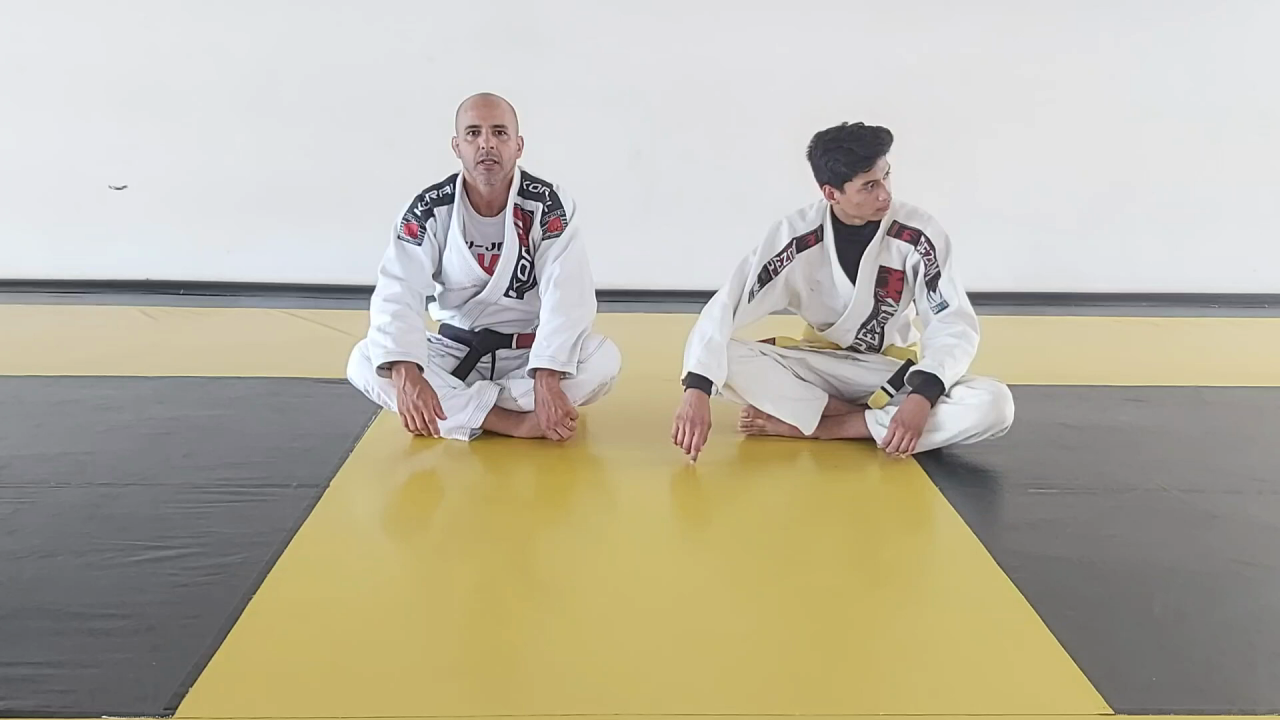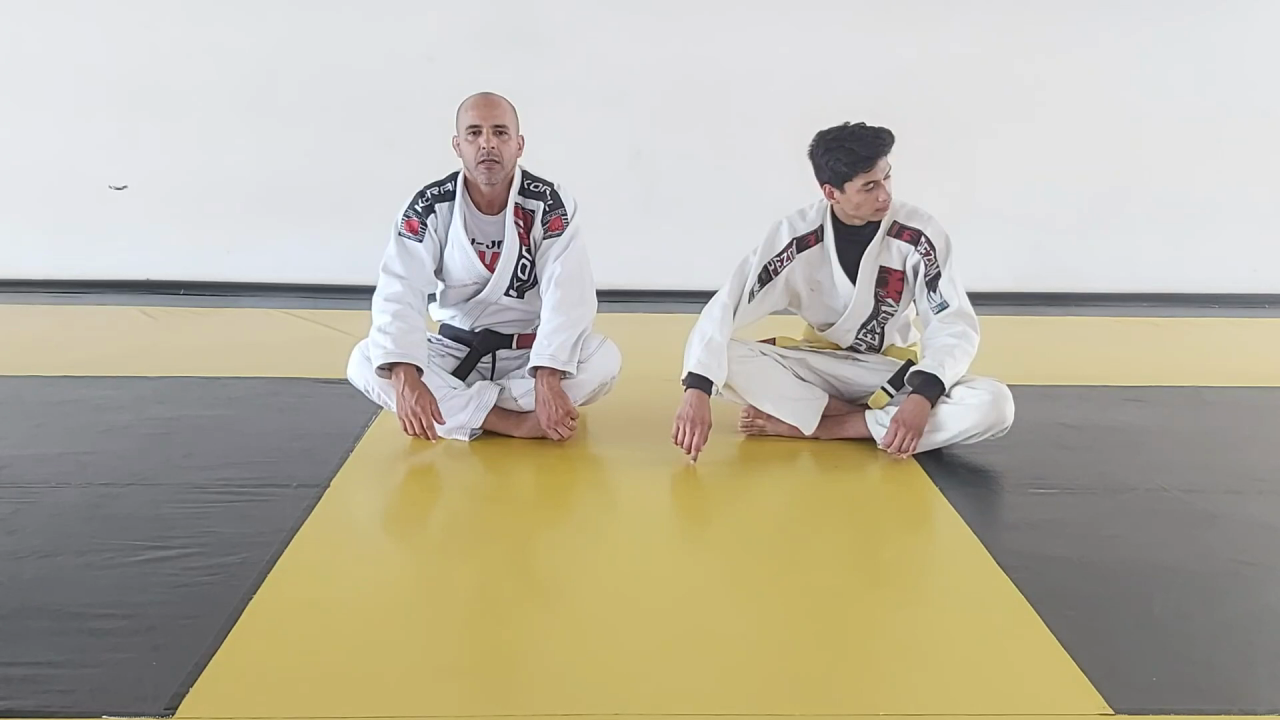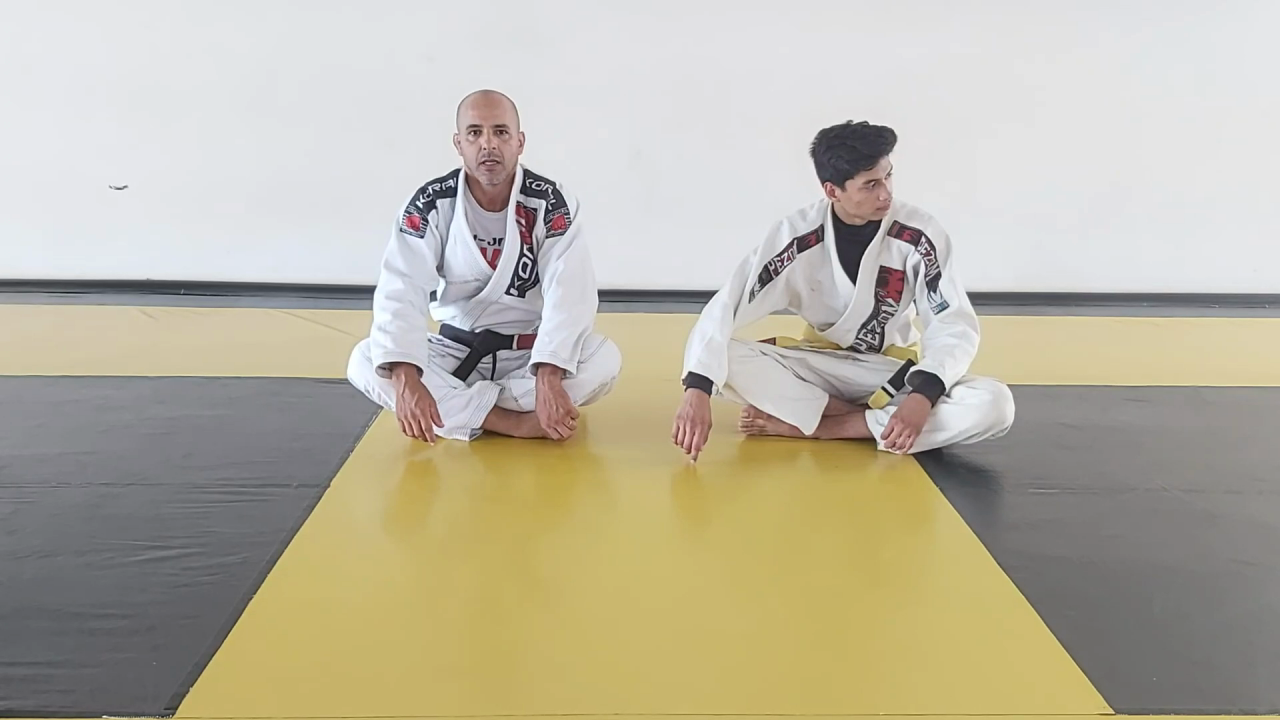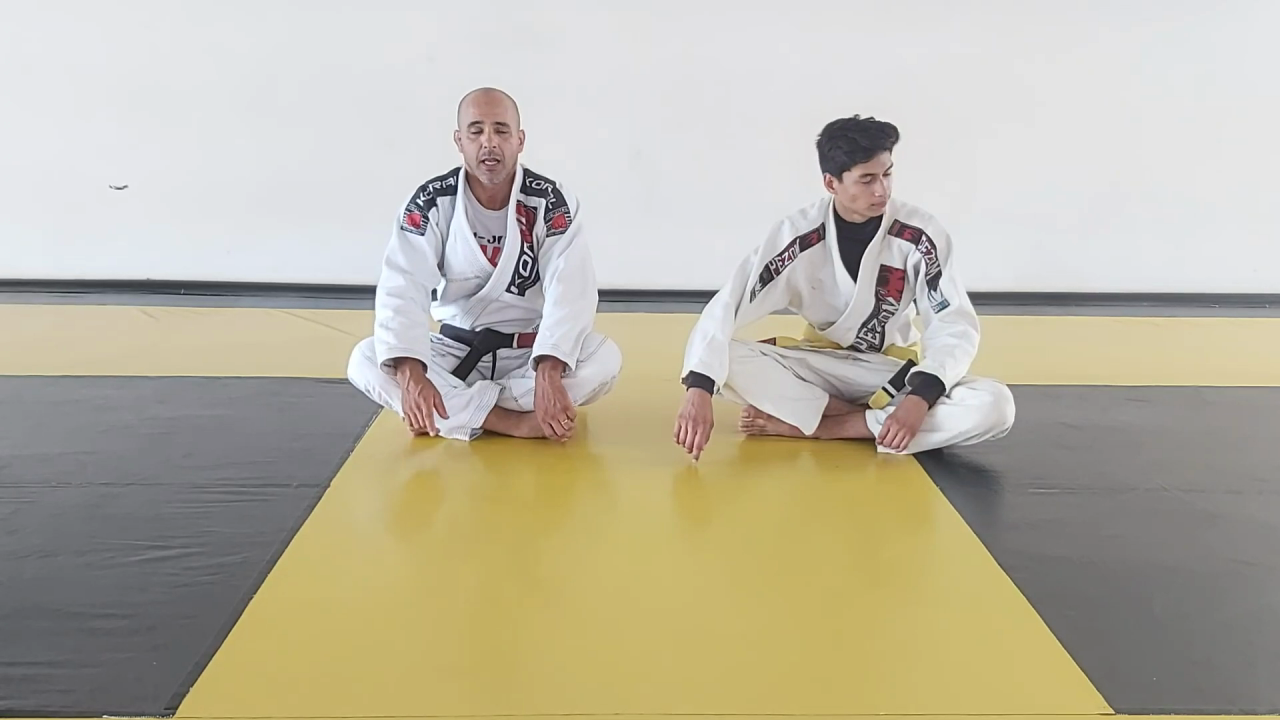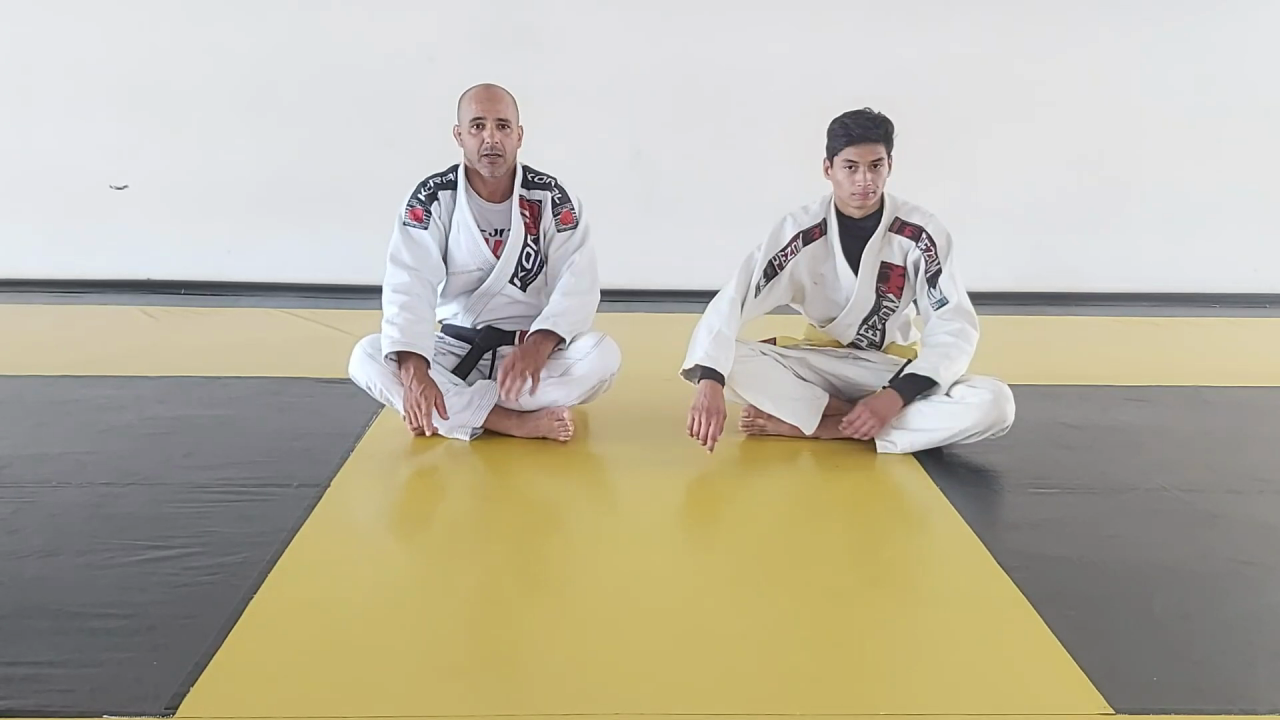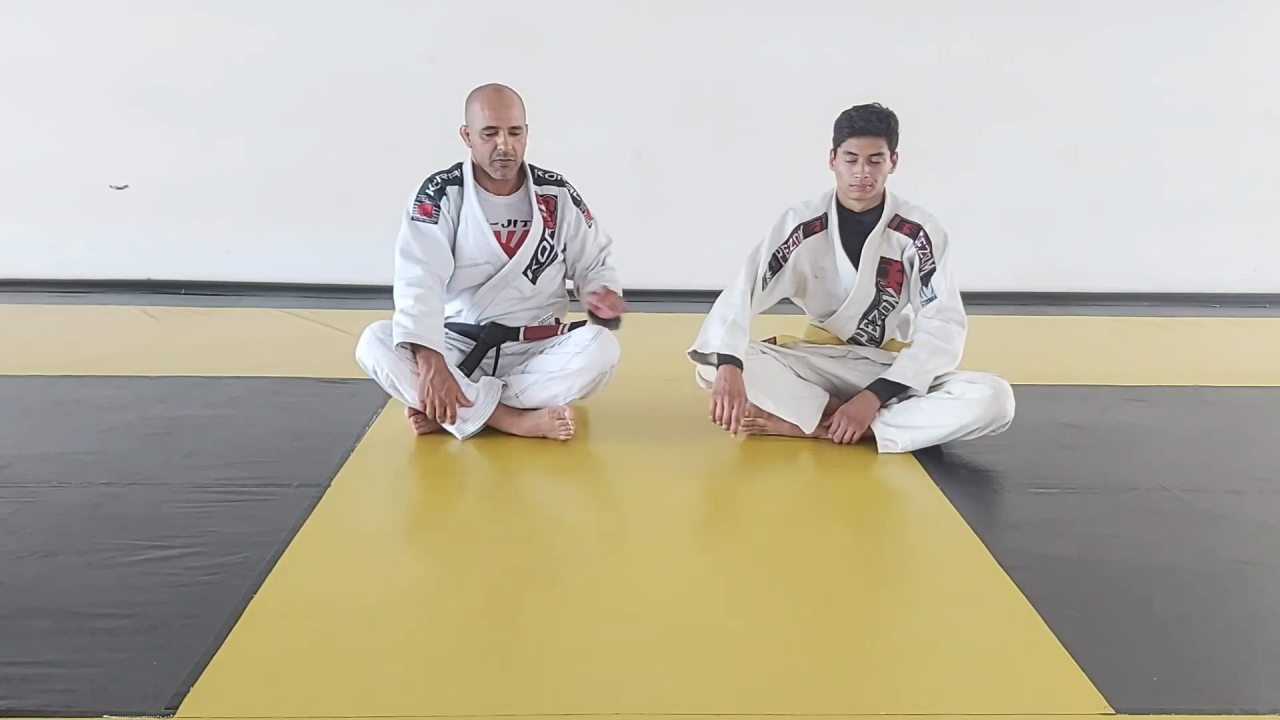
dt=0.3s
person 1, frame 1
left shoulder: (549, 205)
right shoulder: (429, 211)
left elbow: (567, 298)
right elbow: (397, 295)
left wrist: (547, 381)
right wrist: (407, 374)
left hip: (529, 351)
right hip: (456, 350)
left knee: (603, 360)
right knee: (364, 362)
left ankle: (457, 409)
right ankle: (516, 422)
person 1, frame 2
left shoulder: (550, 204)
right shoulder: (429, 208)
left elbow: (567, 297)
right elbow: (399, 294)
left wrist: (548, 380)
right wrist: (406, 378)
left hip: (530, 352)
right hip: (456, 350)
left knee: (603, 359)
right knee: (365, 362)
left ankle: (458, 411)
right ankle: (516, 422)
person 1, frame 3
left shoulder: (552, 203)
right shoulder: (430, 206)
left elbow: (569, 296)
right elbow: (400, 292)
left wrist: (549, 380)
right wrist: (406, 380)
left hip: (531, 352)
right hip: (456, 350)
left knee: (603, 360)
right knee: (365, 362)
left ankle: (456, 410)
right ankle: (515, 421)
person 1, frame 4
left shoulder: (552, 202)
right shoulder: (430, 203)
left elbow: (570, 293)
right elbow: (402, 290)
left wrist: (549, 374)
right wrist: (411, 375)
left hip: (531, 351)
right hip: (457, 351)
left knee: (604, 360)
right knee: (366, 362)
left ankle: (459, 411)
right ankle: (514, 421)
person 1, frame 5
left shoulder: (549, 198)
right shoulder: (432, 199)
left elbow: (577, 281)
right elbow: (408, 287)
left wrist: (537, 345)
right wrist: (414, 371)
left hip: (532, 347)
right hip: (457, 350)
left knee: (602, 357)
right knee: (368, 359)
left ankle: (456, 413)
right ankle: (514, 421)
person 1, frame 6
left shoulder: (557, 195)
right shoulder: (438, 195)
left elbow: (597, 263)
right elbow: (418, 282)
left wrist: (603, 295)
right wrist: (430, 363)
left hip: (538, 351)
right hip: (461, 347)
left knee: (601, 349)
right knee: (375, 343)
left ankle: (450, 413)
right ankle: (513, 419)
person 2, frame 1
left shoulder: (918, 234)
right shoulder: (796, 235)
left elbow: (953, 324)
right elbow: (725, 308)
left wrist: (921, 398)
right wrist: (697, 392)
left hip: (891, 373)
right hip: (820, 368)
left knee: (993, 405)
right knee: (726, 360)
left ankle: (829, 427)
person 2, frame 2
left shoulder: (918, 234)
right shoulder: (796, 236)
left elbow: (953, 325)
right elbow: (725, 309)
left wrist: (922, 398)
right wrist: (697, 392)
left hip: (892, 373)
right hip: (818, 368)
left knee: (993, 405)
right knee: (725, 359)
left ankle: (815, 427)
person 2, frame 3
left shoulder: (919, 234)
right shoulder: (796, 235)
left elbow: (954, 326)
right elbow: (725, 308)
left wrist: (923, 397)
right wrist: (697, 392)
left hip: (892, 372)
right hip: (819, 368)
left knee: (993, 404)
right knee: (727, 360)
left ankle: (805, 424)
right ankle: (852, 416)
person 2, frame 4
left shoulder: (920, 234)
right shoulder: (797, 234)
left elbow: (954, 324)
right elbow: (726, 307)
left wrist: (921, 398)
right wrist: (699, 390)
left hip: (892, 373)
right hip: (819, 368)
left knee: (995, 405)
right knee: (727, 360)
left ankle: (815, 424)
person 2, frame 5
left shoulder: (921, 231)
right shoulder: (800, 230)
left elbow: (955, 325)
right elbow: (732, 302)
left wrist: (899, 394)
right wrist: (711, 382)
left hip: (895, 372)
right hip: (820, 365)
left knee: (994, 404)
right knee: (728, 364)
left ankle: (808, 424)
person 2, frame 6
left shoulder: (920, 230)
right shoulder: (801, 224)
left elbow: (942, 326)
right elbow: (741, 295)
left wrist: (875, 395)
right wrist: (727, 369)
left hip: (892, 372)
right hip: (821, 362)
left knee: (994, 400)
right knee: (713, 367)
left ankle: (810, 423)
